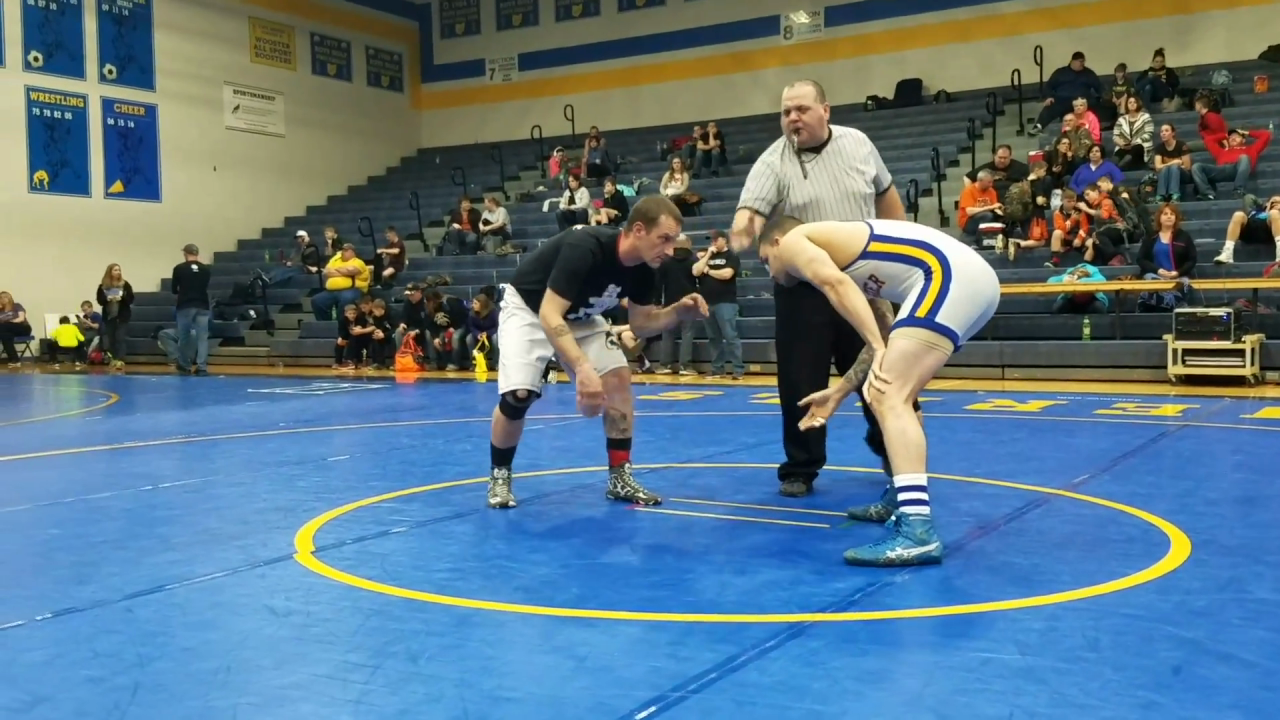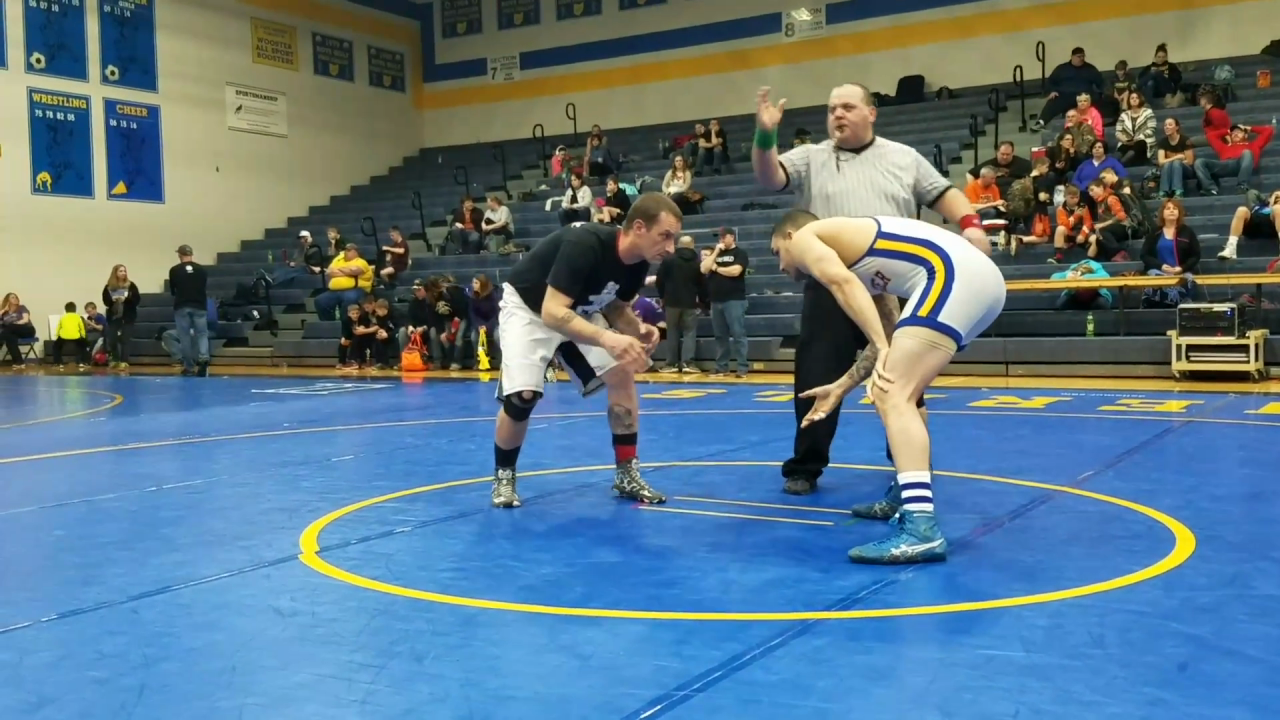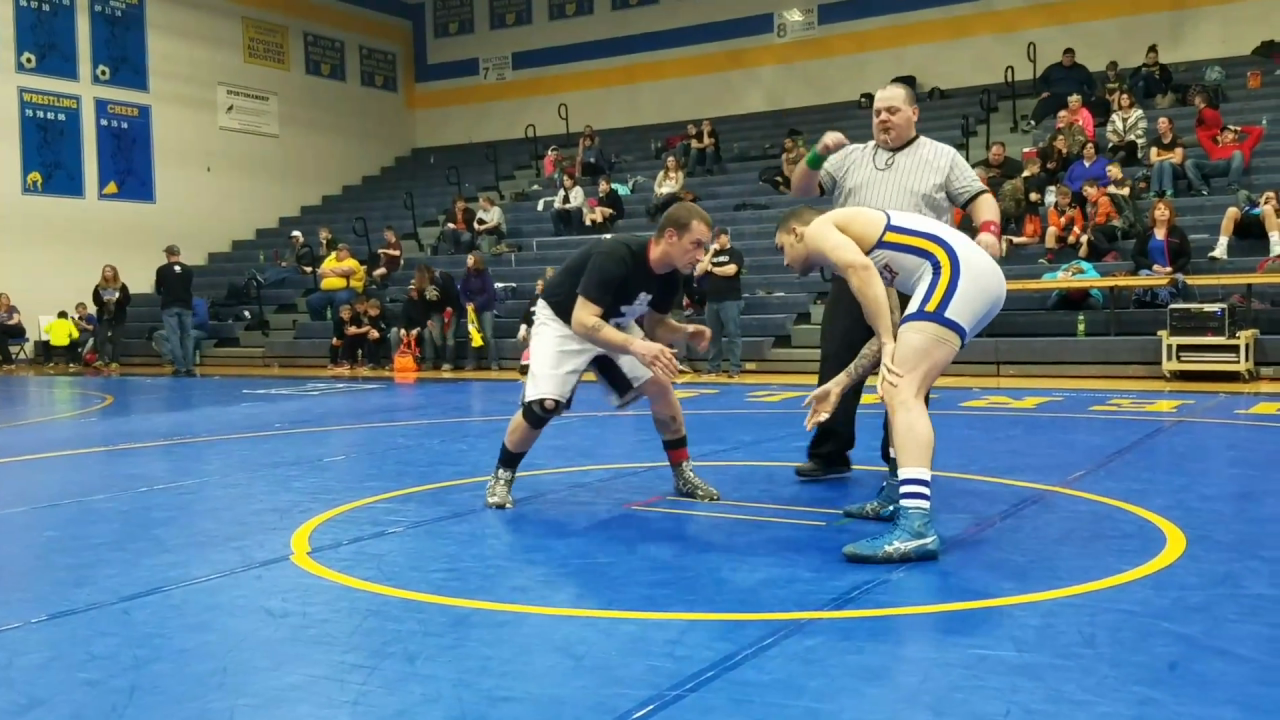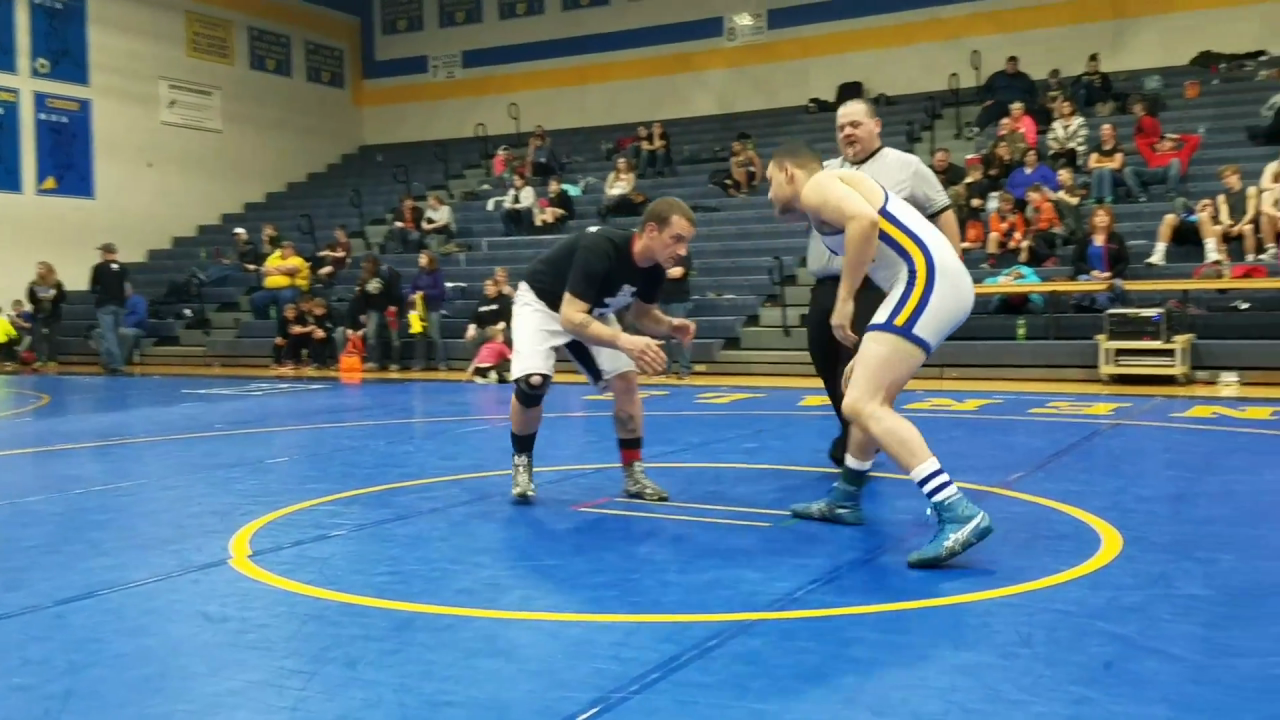
dt=0.3s
person 1, frame 1
left shoulder: (858, 144)
right shoulder: (772, 163)
left elbow: (885, 193)
right elbow: (750, 213)
right wrist: (744, 228)
right hip: (802, 294)
right knee: (801, 383)
right ankle: (800, 468)
person 1, frame 2
left shoulder: (904, 157)
right shoulder: (811, 158)
left elbow: (945, 194)
right elbow: (769, 178)
left wrist: (970, 224)
right wrist: (766, 136)
right hip: (828, 290)
right knee: (817, 378)
right ankle: (804, 467)
person 1, frame 3
left shoulder: (942, 156)
right shoulder: (850, 157)
left elbow: (979, 197)
right elbow: (802, 189)
left wrist: (988, 229)
right wrist: (818, 153)
right hip: (852, 281)
right knee: (837, 365)
left ankle: (902, 460)
right ankle: (829, 454)
person 1, frame 4
left shoulder: (906, 167)
right shoulder: (825, 173)
left elbow: (943, 215)
left hip: (876, 290)
right hip: (827, 289)
right knee: (830, 368)
person 2, frame 1
left shoulder: (792, 242)
right shoulder: (834, 246)
left elbow: (836, 283)
right elbow: (887, 338)
left wrist: (879, 351)
right wrist: (838, 392)
left hip: (948, 275)
right hip: (974, 276)
left knee: (888, 397)
right knee: (895, 393)
left ankle: (918, 532)
right ankle: (901, 499)
person 2, frame 2
left shoulder: (804, 238)
right shoulder: (851, 246)
left elbow: (843, 282)
right elbow: (889, 331)
left wrist: (883, 350)
right wrist: (841, 387)
left hip: (954, 276)
right hip: (981, 277)
left knee: (891, 396)
right knee: (899, 391)
left ankle: (921, 529)
right ankle: (906, 497)
person 2, frame 3
left shoulder: (818, 229)
right shoulder: (853, 238)
left elbow: (860, 268)
right elbow: (890, 328)
left wrist: (888, 343)
right wrist: (839, 385)
left hip: (958, 272)
right hip: (981, 274)
left knee: (901, 393)
right knee: (904, 386)
left ankle: (916, 526)
right ankle: (900, 496)
person 2, frame 4
left shoulder: (815, 188)
right shoulder: (844, 192)
left elbow: (863, 217)
left wrist: (843, 296)
right wrist: (863, 357)
left hip: (928, 284)
right hip: (948, 286)
left knee: (862, 404)
right knee: (868, 393)
left ankle: (958, 514)
right ankle: (845, 497)
person 3, frame 1
left shoulder: (642, 267)
right shoulder: (584, 247)
left elbow: (642, 322)
right elbow: (551, 317)
left wrist: (679, 311)
right wrist: (582, 368)
left hip: (579, 316)
right hip: (529, 308)
left knee: (619, 379)
right knee: (518, 395)
left ankle: (620, 478)
right ankle: (500, 475)
person 3, frame 2
left shoulder: (637, 264)
right shoulder: (584, 244)
left elbow: (617, 308)
right elbow: (552, 313)
left wrist: (637, 327)
right wrist: (606, 338)
left hip: (579, 311)
right hip: (528, 308)
left knee: (621, 376)
right knee: (522, 396)
left ankle: (627, 475)
right ankle: (503, 476)
person 3, frame 3
left shoulder: (670, 276)
right shoulder: (616, 256)
left elbow: (658, 325)
right elbow: (582, 322)
left wrist: (684, 332)
right wrist: (634, 346)
left hip: (613, 324)
right hip: (560, 320)
left knee: (660, 387)
right knee: (543, 405)
left ankle: (683, 474)
right ankle: (502, 475)
person 3, frame 4
left shoulder: (654, 266)
right shoulder: (599, 248)
left elbow: (643, 313)
right elbow: (571, 318)
left wrist: (670, 325)
right wrist: (624, 341)
left hip: (592, 312)
right hip: (541, 304)
left knee: (626, 381)
right knee: (534, 383)
left ankle: (633, 474)
right ankle: (522, 462)
